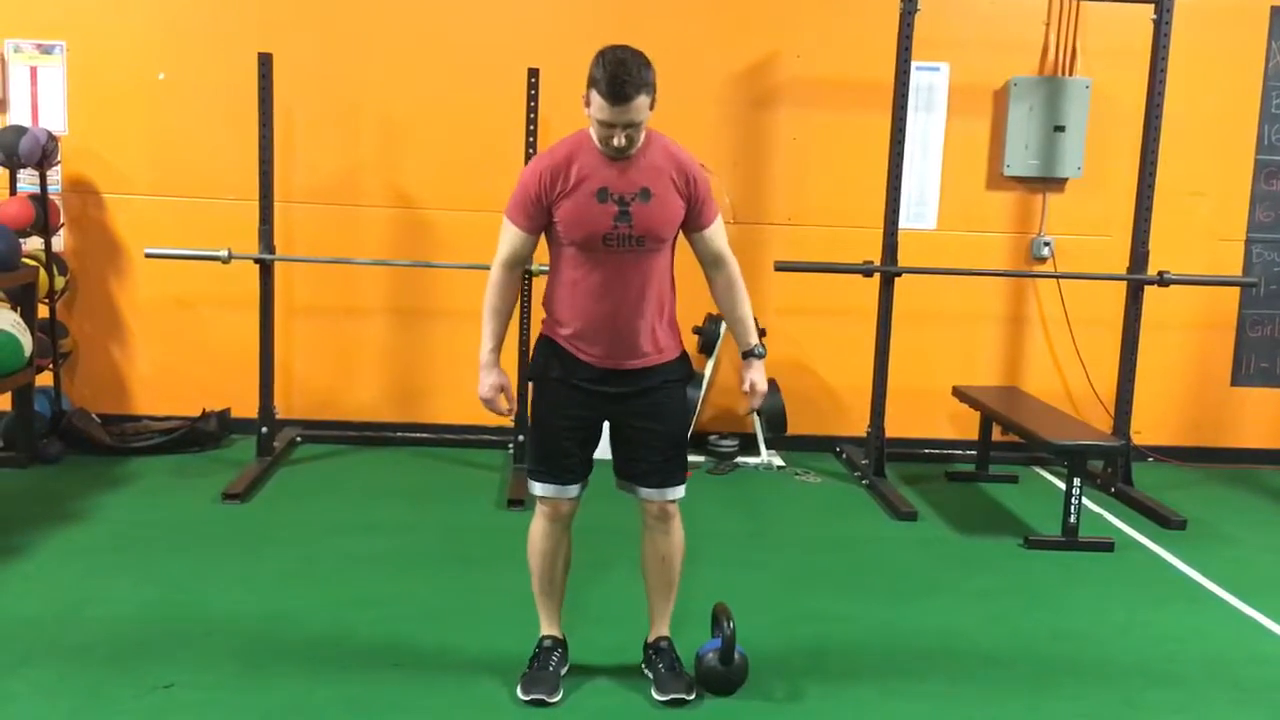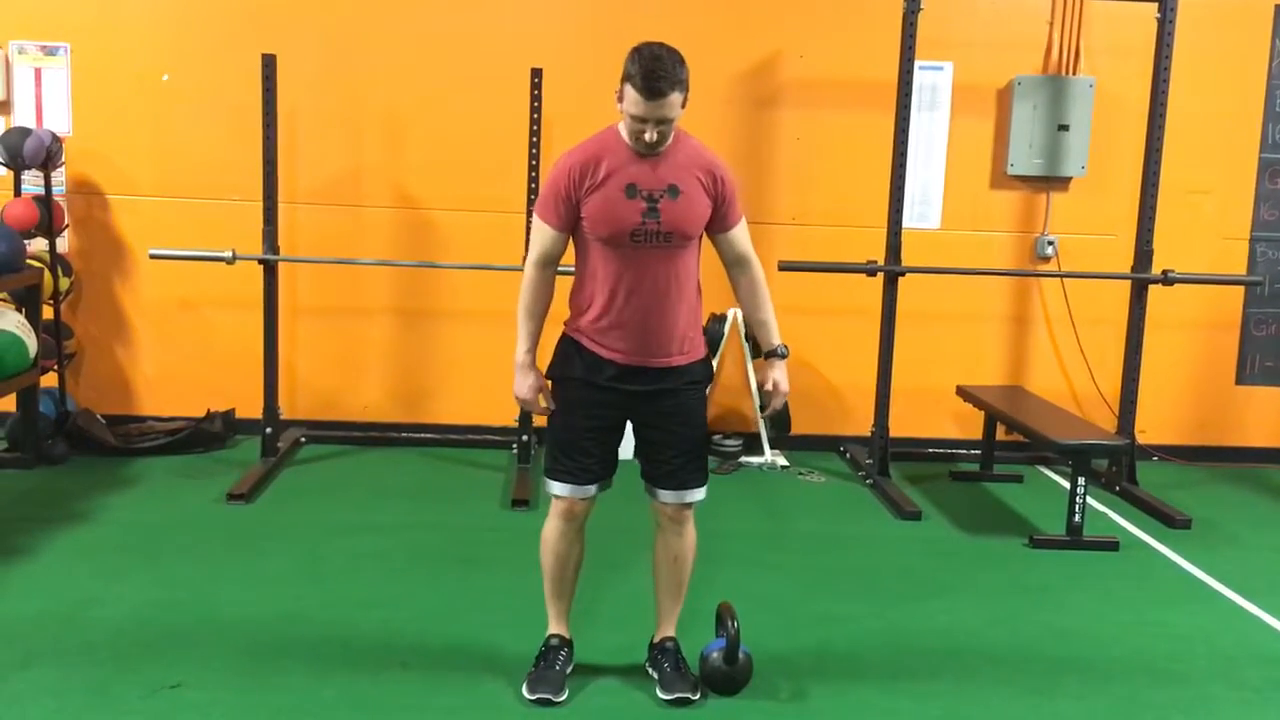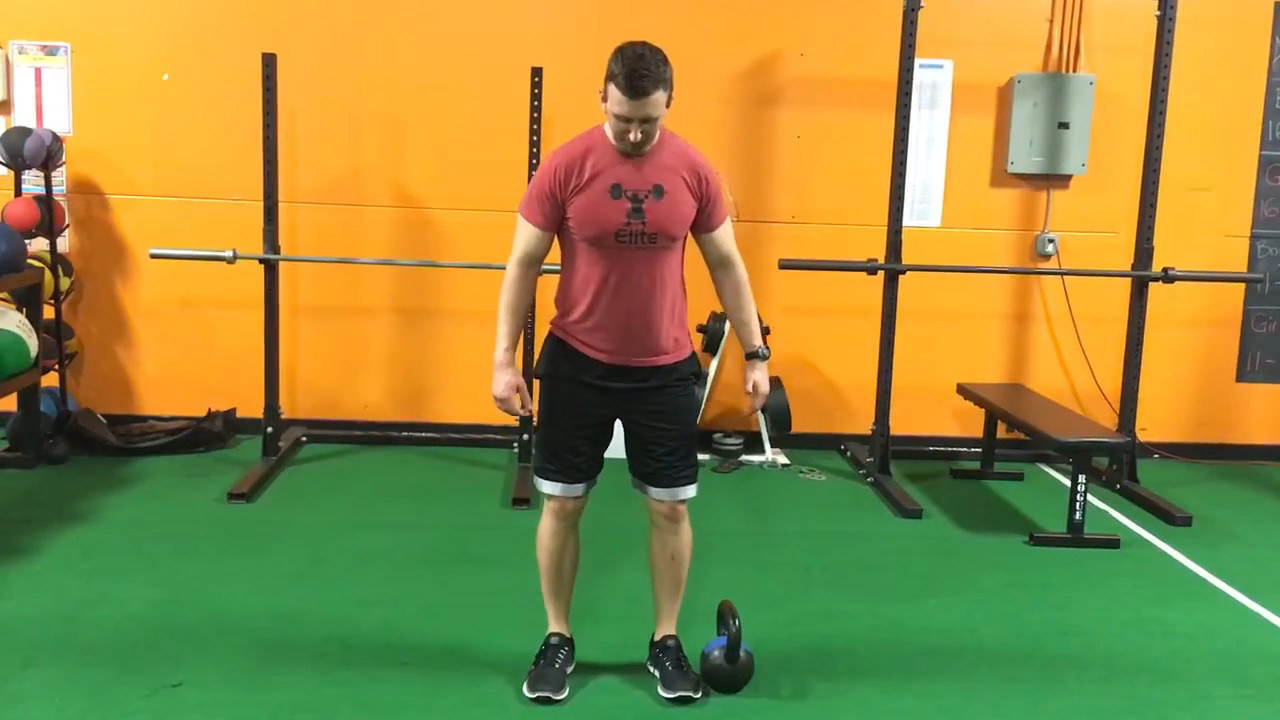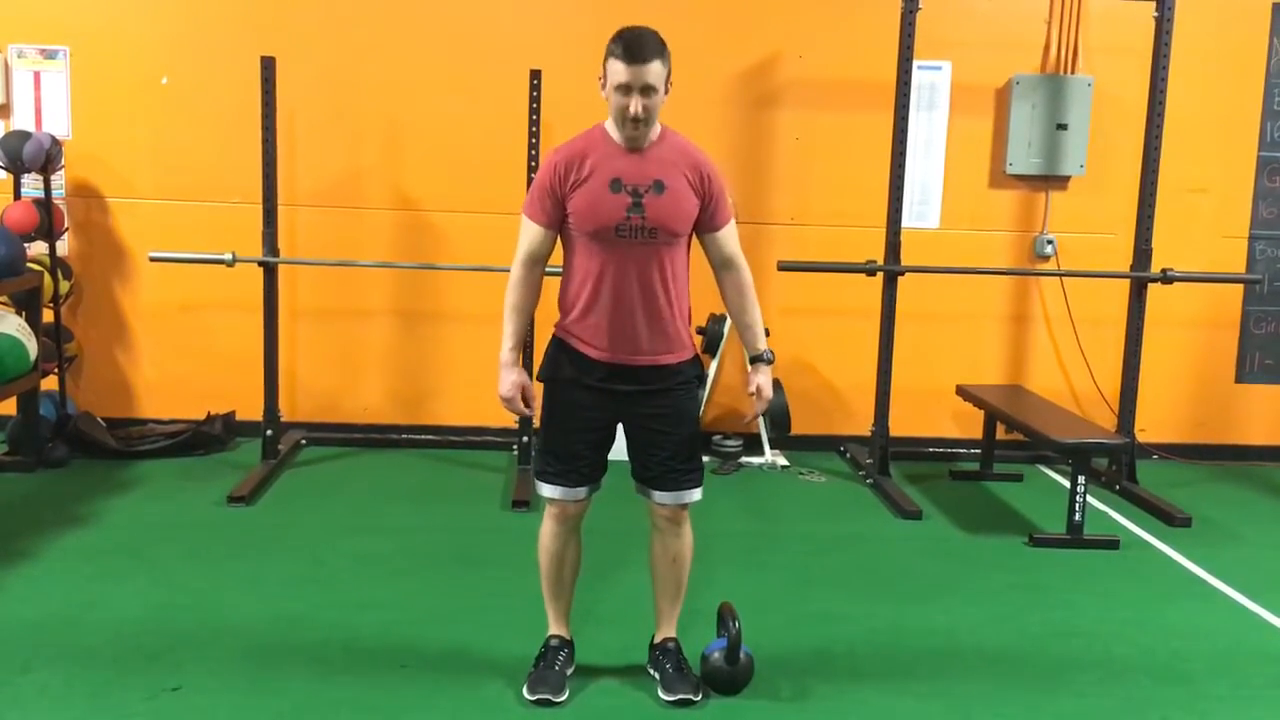
dt=0.5s
person 1, frame 1
left shoulder: (682, 172)
right shoulder: (549, 171)
left elbow: (719, 262)
right elbow: (508, 265)
left wrist: (752, 352)
right wrist: (489, 360)
left hip: (656, 367)
right hip: (568, 364)
left knee: (662, 507)
right knee: (554, 505)
left ankle: (660, 643)
right ankle: (550, 641)
person 1, frame 2
left shoulder: (709, 173)
right shoulder: (578, 167)
left elbow: (743, 264)
right elbow: (540, 264)
left wrist: (774, 353)
right wrist: (524, 359)
left hip: (678, 369)
right hip: (588, 363)
left knee: (676, 510)
right knee: (568, 504)
left ankle: (665, 644)
right ankle: (556, 640)
person 1, frame 3
left shoulder: (695, 172)
right shoulder: (565, 167)
left elbow: (726, 264)
right elbow: (523, 263)
left wrist: (755, 354)
right wrist: (504, 359)
left hip: (666, 368)
right hip: (577, 363)
left knee: (670, 507)
right knee: (562, 504)
left ankle: (666, 642)
right ankle: (557, 640)
person 1, frame 4
left shoulder: (696, 170)
right shoulder: (566, 165)
left elbow: (730, 266)
right elbow: (528, 264)
left wrist: (759, 358)
right wrist: (510, 359)
left hip: (668, 371)
right hip: (580, 366)
left knee: (671, 511)
right knee: (562, 508)
left ankle: (665, 646)
right ankle: (557, 643)
